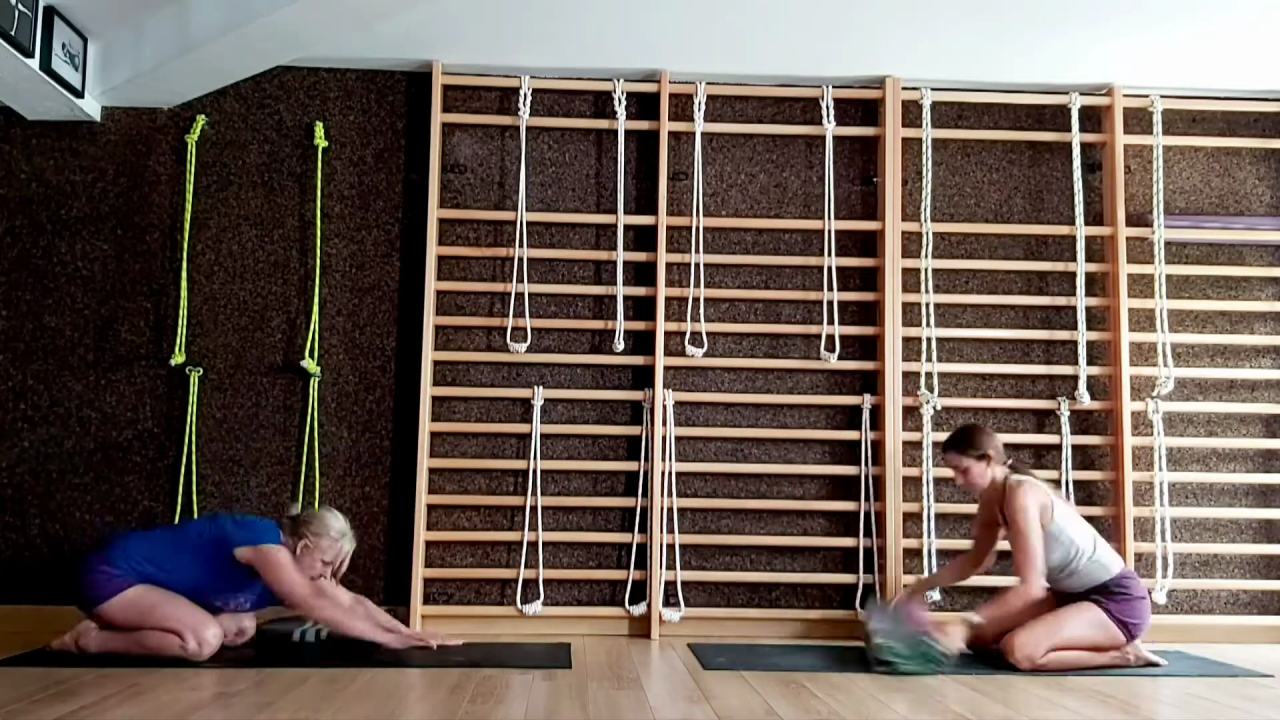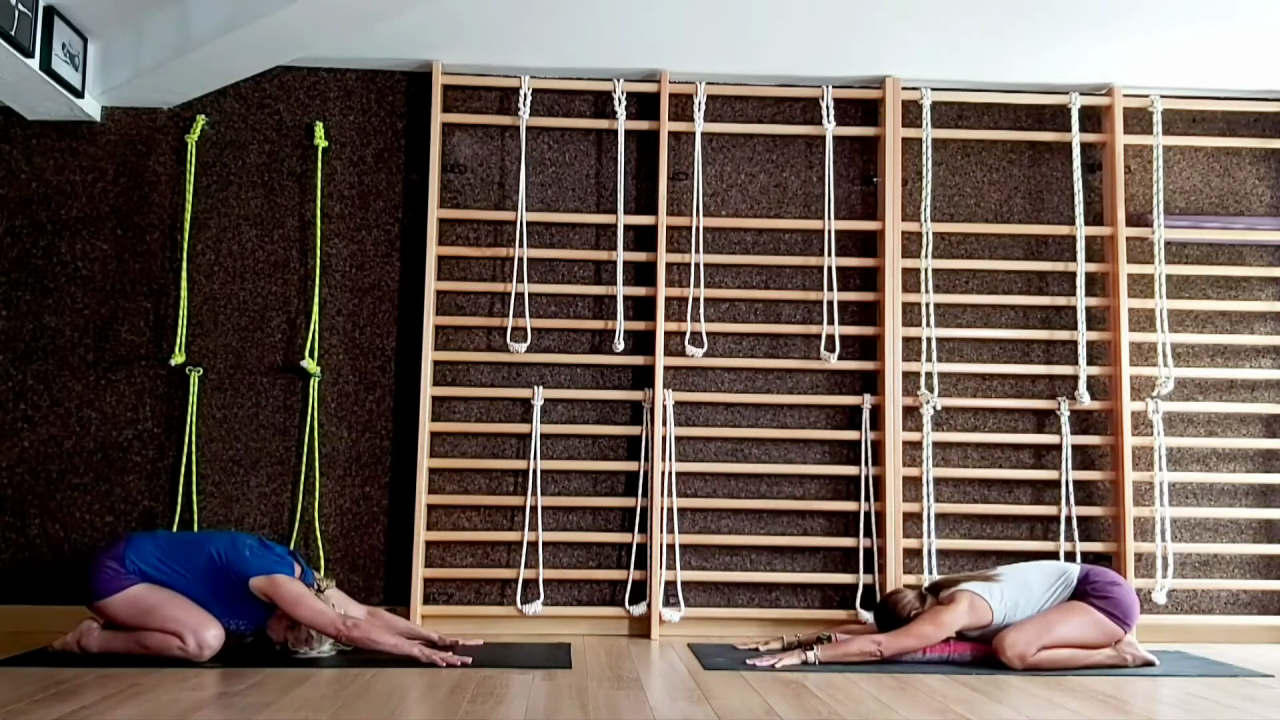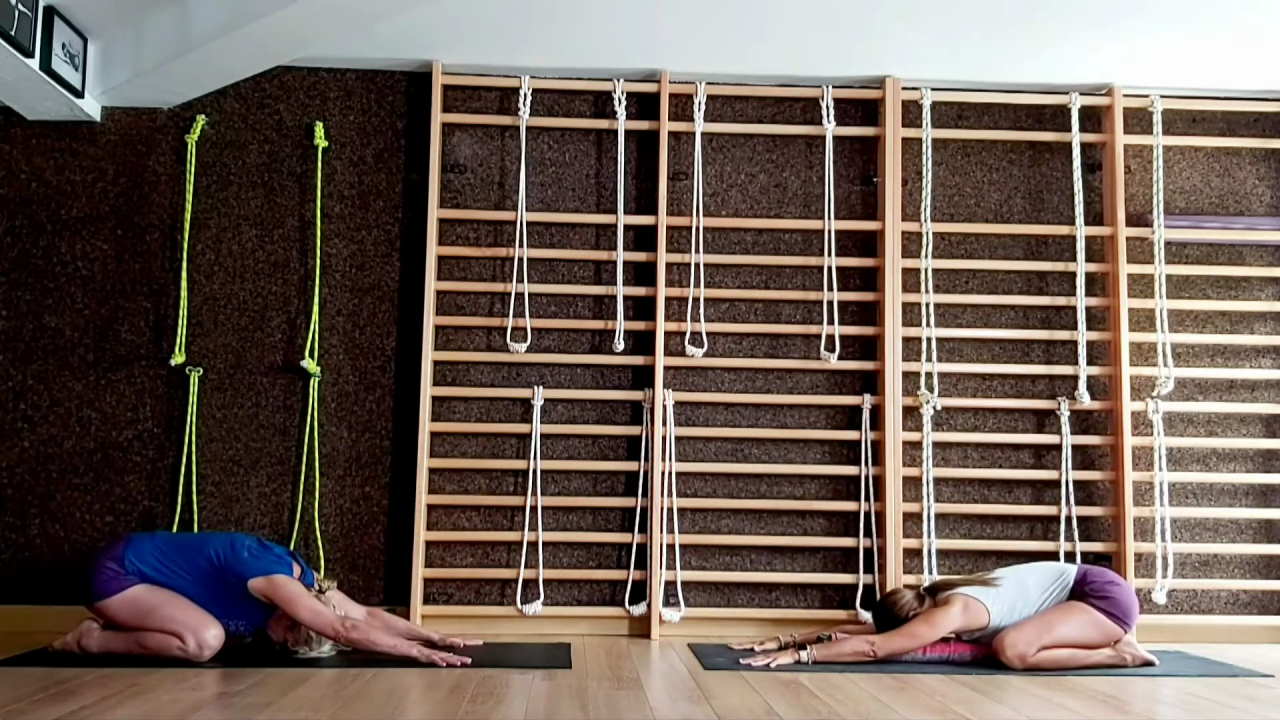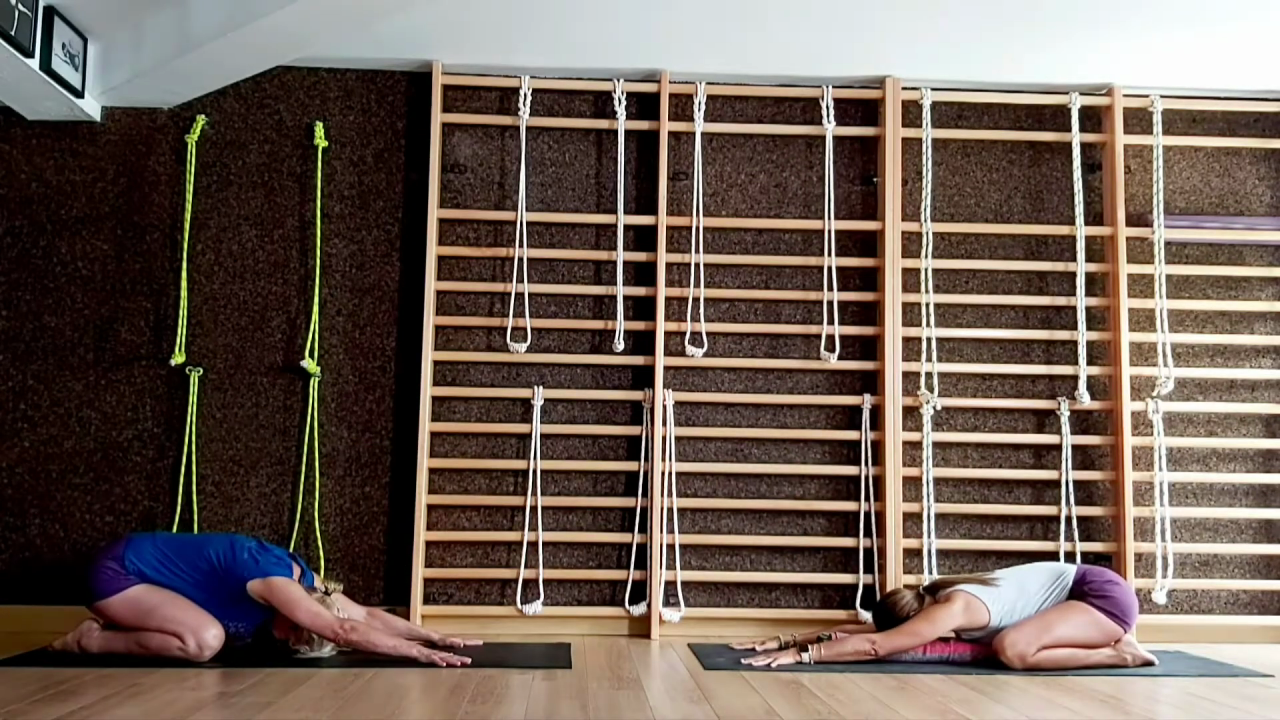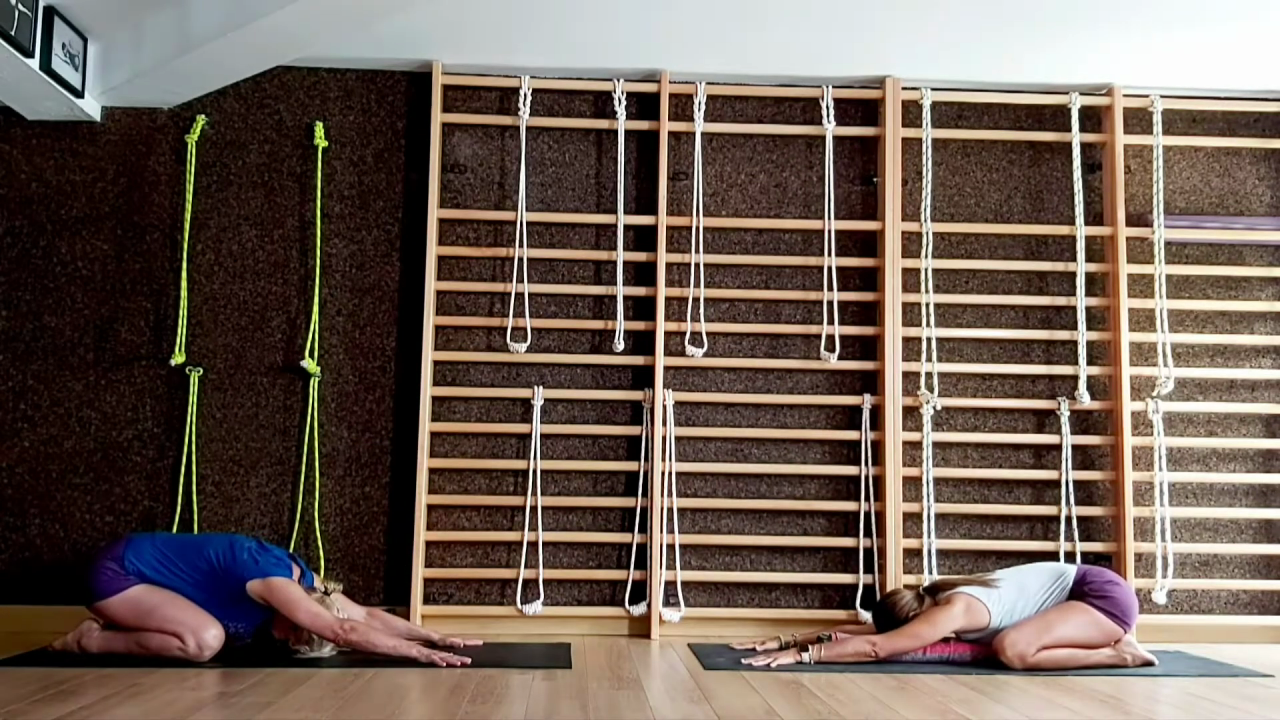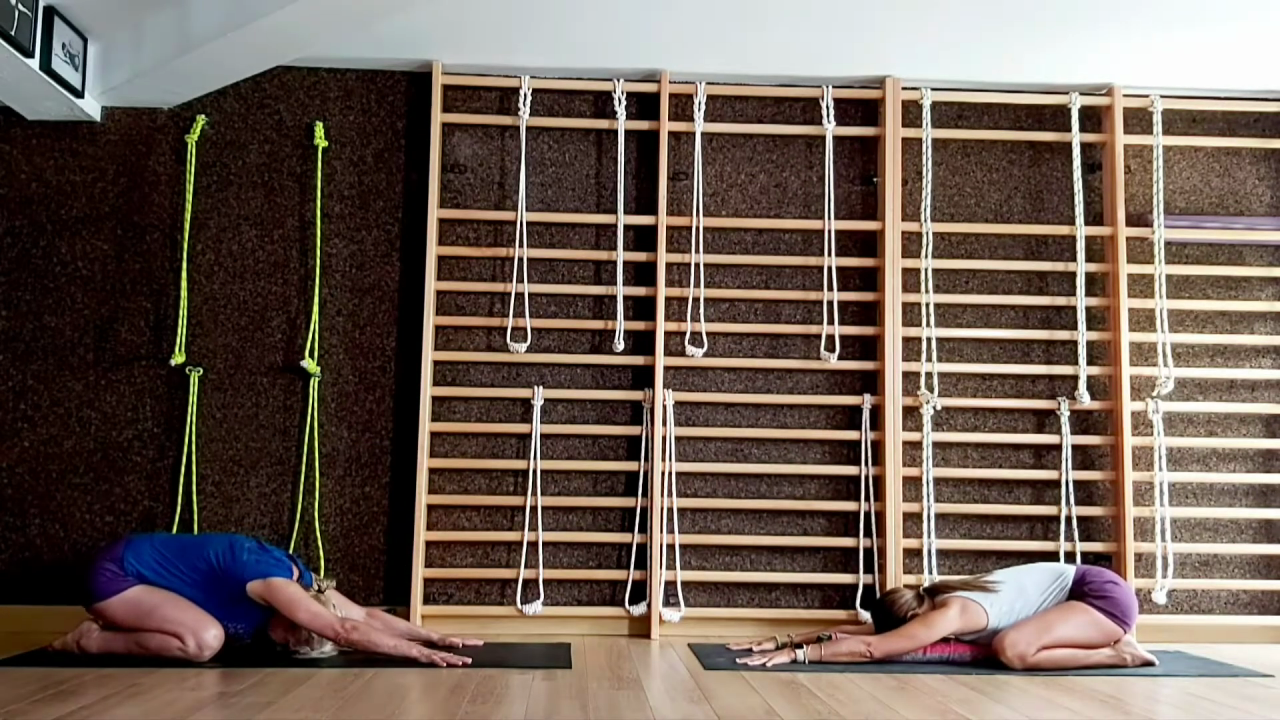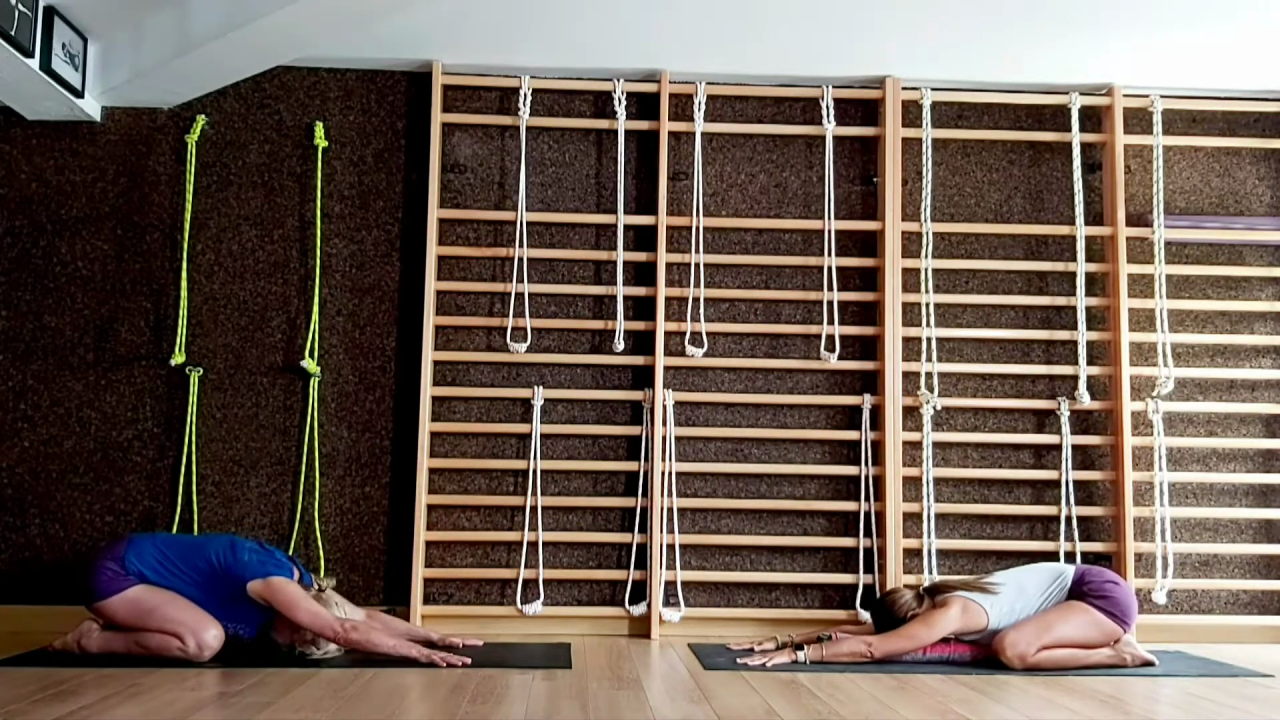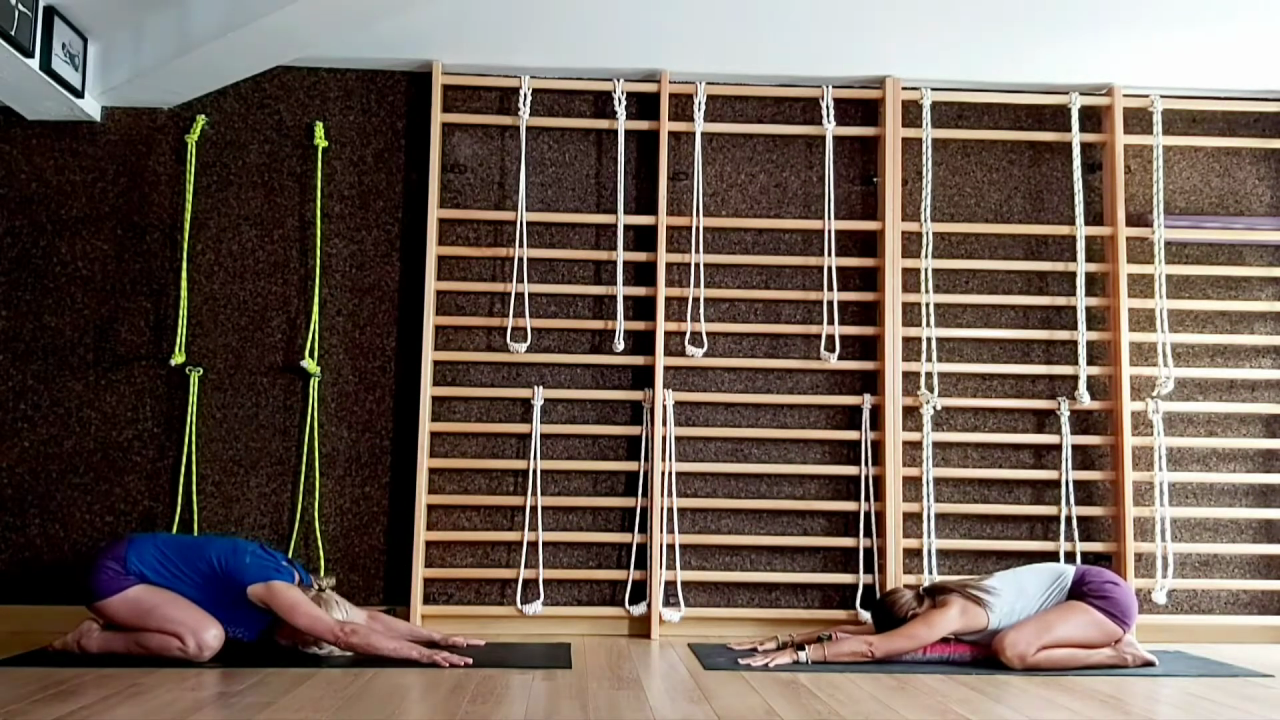
dt=0.3s
person 1, frame 1
left shoulder: (278, 553)
right shoulder: (264, 544)
left elbow: (348, 601)
right elbow: (317, 606)
left wrist: (409, 634)
right wrist: (394, 639)
left hip: (135, 576)
right hip: (109, 578)
left knee: (241, 630)
right knee: (202, 639)
left ankle: (115, 626)
right ankle: (92, 639)
person 1, frame 2
left shoulder: (298, 575)
right shoulder: (275, 578)
left elbow: (368, 614)
right elbow: (347, 628)
left wrist: (435, 637)
right wrist: (420, 651)
left hip: (140, 563)
right hip: (117, 573)
left knee: (233, 631)
right knee: (204, 640)
left ankle: (123, 625)
right ankle: (93, 639)
person 1, frame 3
left shoulder: (298, 574)
right shoulder: (272, 577)
left elbow: (366, 613)
right elbow: (345, 629)
left wrist: (437, 636)
right wrist: (421, 651)
left hip: (141, 563)
right hip: (117, 572)
left knee: (233, 629)
right knee: (204, 640)
left ankle: (119, 626)
right ankle: (91, 640)
person 1, frame 4
left shoulder: (299, 576)
right shoulder: (273, 581)
left elbow: (366, 614)
right elbow: (345, 631)
left wrist: (436, 637)
right wrist: (420, 653)
left hip: (140, 562)
right hip: (117, 572)
left knee: (236, 632)
right knee: (205, 641)
left ankle: (119, 627)
right ankle: (93, 640)
person 1, frame 5
left shoulder: (301, 577)
right shoulder: (271, 580)
left elbow: (366, 615)
right elbow: (343, 632)
left wrist: (433, 636)
right wrist: (418, 650)
left hip: (139, 564)
right hip: (116, 574)
left knee: (238, 635)
right knee: (205, 640)
left ankle: (118, 627)
right ankle: (93, 640)
person 1, frame 6
left shoulder: (298, 578)
right shoulder: (272, 581)
left elbow: (366, 614)
right elbow: (343, 630)
left wrist: (435, 636)
right wrist: (418, 652)
left hip: (138, 565)
right hip: (115, 574)
left knee: (235, 634)
right knee: (204, 641)
left ankle: (116, 627)
right ankle: (91, 640)
person 1, frame 7
left shoulder: (296, 572)
right shoulder: (273, 580)
left elbow: (365, 617)
right elbow: (343, 632)
left wrist: (436, 637)
right wrist: (419, 653)
left hip: (140, 563)
right hip: (117, 573)
left knee: (231, 630)
right knee: (204, 641)
left ankle: (118, 628)
right ankle: (92, 640)
person 1, frame 8
left shoulder: (297, 581)
right shoulder: (273, 586)
left elbow: (367, 617)
right elbow: (345, 635)
left wrist: (438, 637)
right wrist: (421, 653)
left hip: (140, 563)
right hip: (117, 573)
left knee: (218, 630)
right knee: (205, 641)
left ankle: (117, 626)
right ankle: (92, 640)
person 2, frame 1
left shoulder: (1018, 495)
right shoulder: (992, 497)
left elbow: (1030, 586)
right elbow: (978, 559)
left wrist: (968, 627)
right wrist: (921, 585)
left hip: (1115, 599)
left knee: (1019, 651)
right knee: (989, 637)
left ankle: (1120, 654)
person 2, frame 2
left shoulder: (956, 610)
right shoulder: (936, 601)
left elbow: (880, 647)
right elbow: (868, 629)
left wrist: (804, 654)
right wrist: (796, 640)
left hip: (1106, 594)
right hip: (1081, 589)
left knee: (1013, 650)
left ankle: (1120, 653)
right ankle: (1110, 640)
person 2, frame 3
left shoulder: (951, 612)
right shoulder: (933, 601)
left elbow: (872, 647)
right elbow: (859, 629)
left wrist: (799, 653)
right wrist: (786, 640)
left hip: (1105, 593)
right hip: (1083, 587)
left knee: (1013, 649)
left ankle: (1120, 653)
right ankle: (1113, 641)
person 2, frame 4
left shoulder: (952, 610)
right shoulder: (932, 600)
left elbow: (874, 645)
right elbow: (858, 628)
left wrist: (801, 653)
right wrist: (787, 640)
left hip: (1103, 593)
right hip: (1084, 587)
left knee: (1012, 650)
left ankle: (1119, 654)
right ankle: (1110, 642)
person 2, frame 5
left shoulder: (953, 611)
right shoulder: (934, 601)
left elbow: (876, 647)
right elbow: (858, 630)
left wrist: (801, 653)
right wrist: (787, 639)
left hip: (1105, 592)
right hip: (1085, 587)
left knee: (1013, 649)
left ankle: (1121, 653)
right ankle: (1112, 642)
person 2, frame 6
left shoulder: (950, 614)
right shoulder: (934, 601)
left elbow: (871, 648)
right elbow: (856, 629)
left wrist: (797, 653)
right wrist: (783, 640)
left hip: (1103, 592)
right hip: (1084, 587)
left knee: (1013, 650)
left ankle: (1119, 653)
right ankle: (1113, 640)
person 2, frame 7
left shoulder: (950, 614)
right shoulder: (932, 600)
left elbow: (871, 649)
right elbow: (857, 630)
left wrist: (798, 653)
right wrist: (785, 640)
left hip: (1104, 593)
right hip: (1084, 586)
left knee: (1012, 650)
right knee: (999, 641)
left ankle: (1119, 654)
right ankle: (1108, 642)
person 2, frame 8
left shoulder: (949, 614)
right shoulder: (927, 605)
left elbow: (872, 649)
right elbow: (857, 631)
left wrist: (799, 654)
right wrist: (786, 640)
left hip: (1103, 595)
right hip: (1081, 586)
left knee: (1012, 651)
right knee: (992, 643)
left ankle: (1120, 654)
right ankle: (1109, 642)
